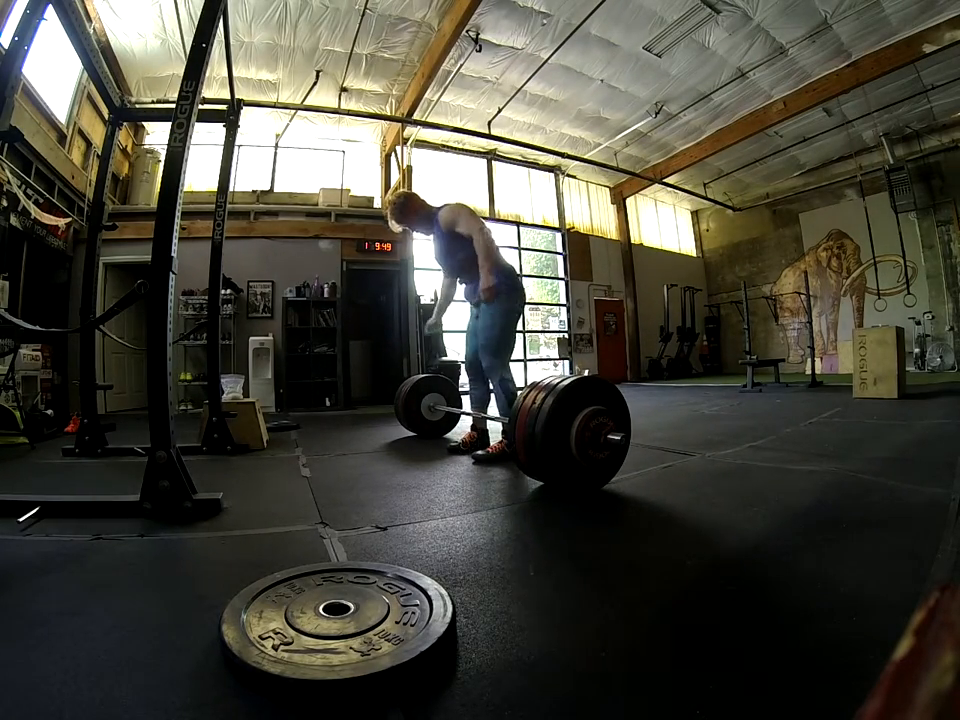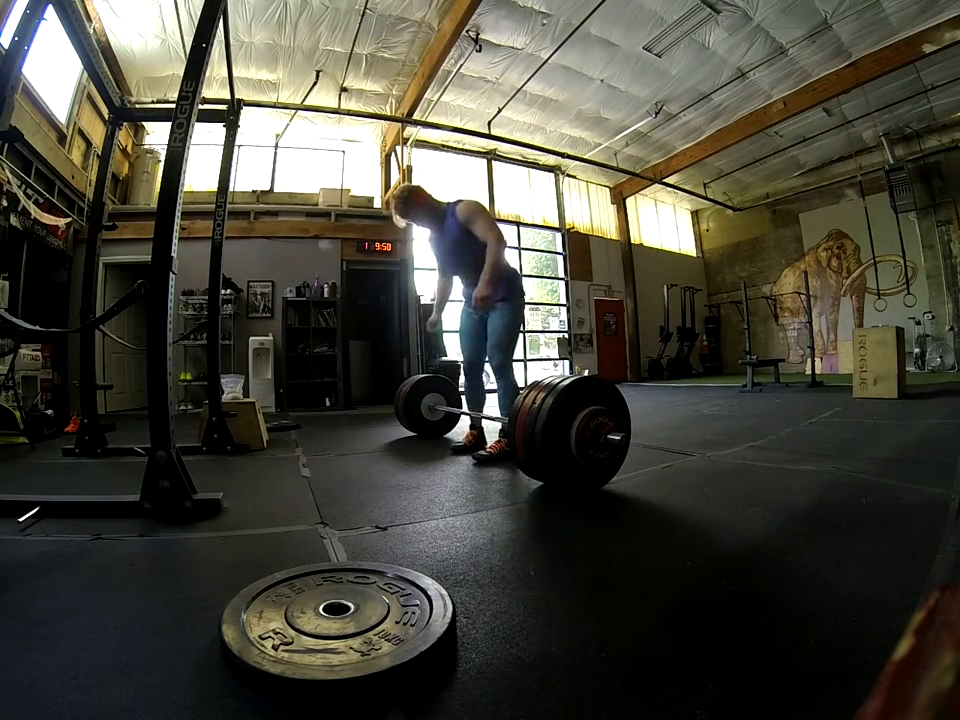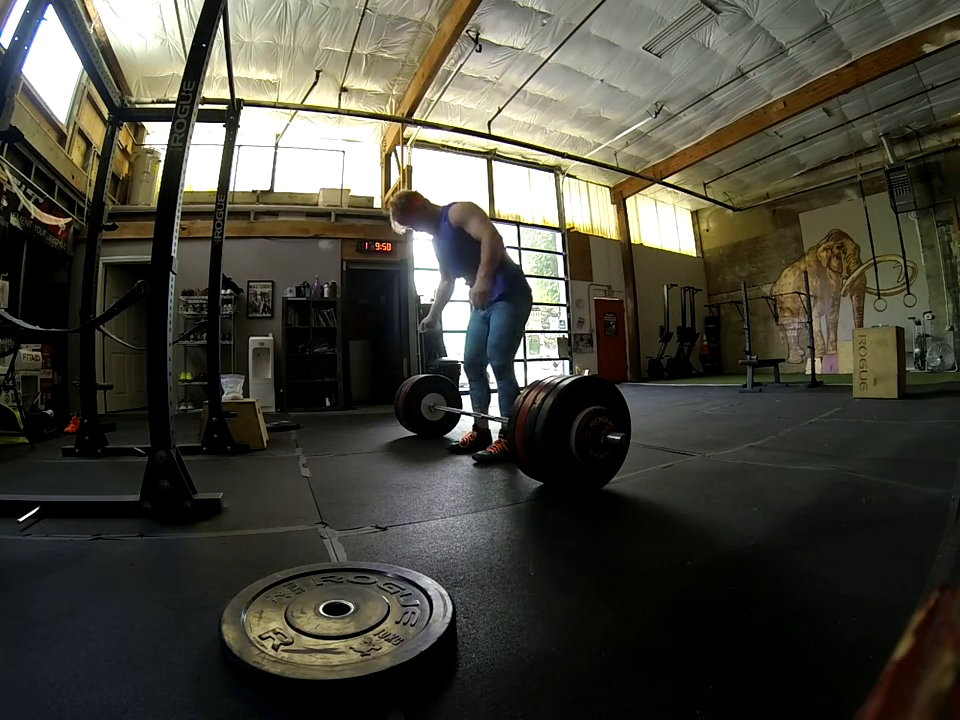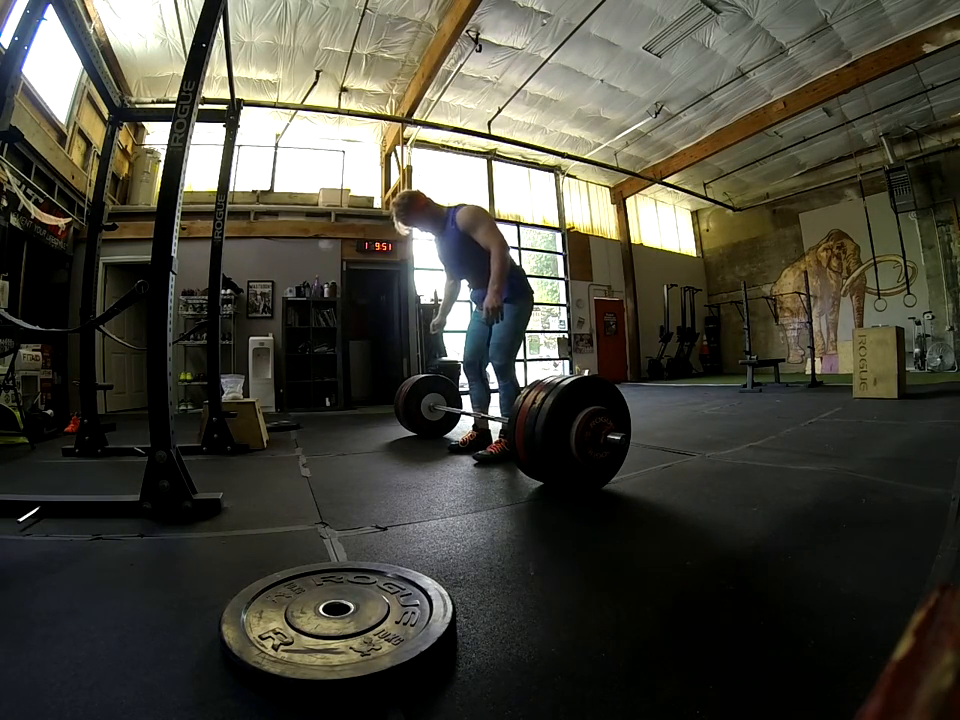
dt=0.4s
person 1, frame 1
left shoulder: (449, 214)
right shoulder: (438, 237)
left elbow: (480, 232)
right elbow: (450, 279)
left wrist: (487, 275)
right wrist: (437, 316)
left hip: (499, 292)
right hip: (481, 299)
left knee: (493, 364)
right knee: (474, 364)
left ankle: (510, 438)
right ankle: (479, 432)
person 1, frame 2
left shoulder: (464, 210)
right shoulder: (435, 237)
left elbow: (496, 241)
right elbow: (445, 277)
left wrist: (486, 284)
right wrist: (437, 313)
left hip: (502, 296)
right hip: (474, 303)
left knee: (499, 363)
right knee: (471, 365)
left ankle: (508, 438)
right ankle: (476, 432)
person 1, frame 3
left shoulder: (459, 212)
right shoulder: (438, 240)
left elbow: (492, 237)
right elbow: (447, 280)
left wrist: (482, 279)
right wrist: (433, 315)
left hip: (508, 295)
right hip: (482, 302)
left knee: (499, 363)
right knee: (473, 364)
left ankle: (508, 439)
right ankle: (481, 432)
person 1, frame 4
left shoulder: (466, 215)
right shoulder: (441, 240)
left elbow: (499, 247)
right elbow: (453, 279)
left wrist: (495, 292)
right wrist: (442, 315)
left hip: (510, 297)
right hip: (483, 303)
left knee: (500, 363)
right knee: (472, 364)
left ankle: (508, 439)
right ankle: (481, 431)
